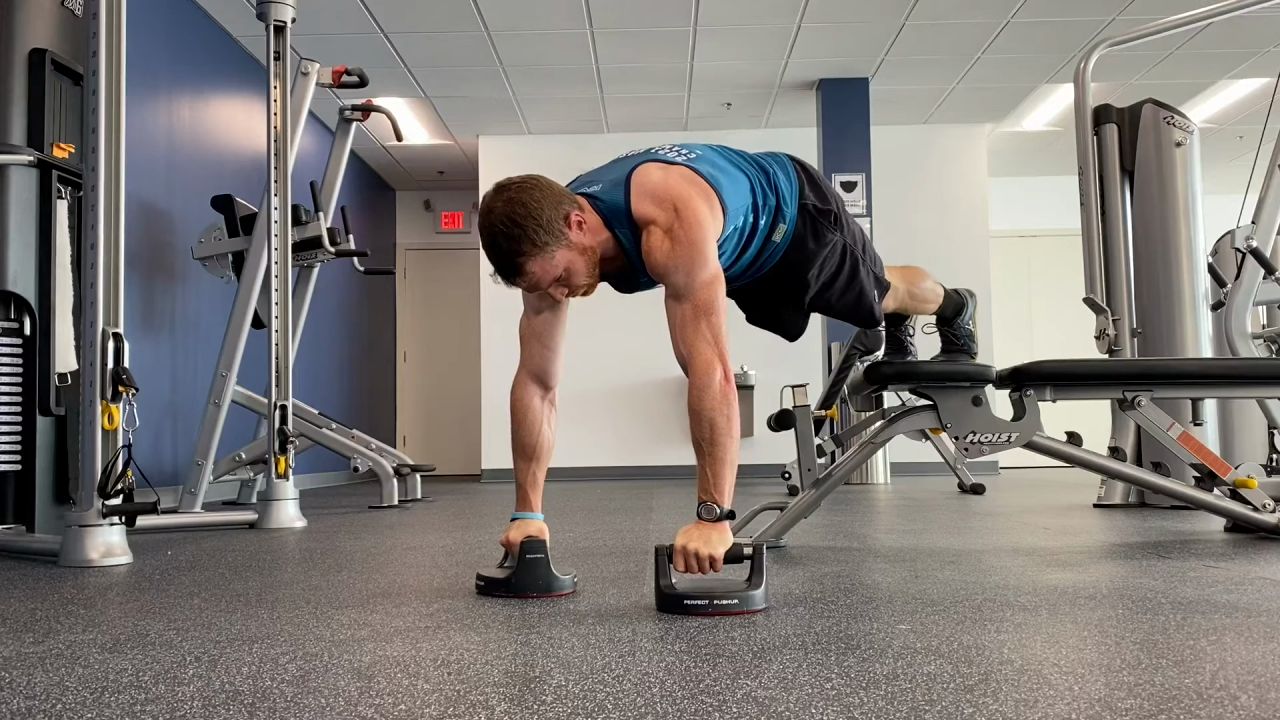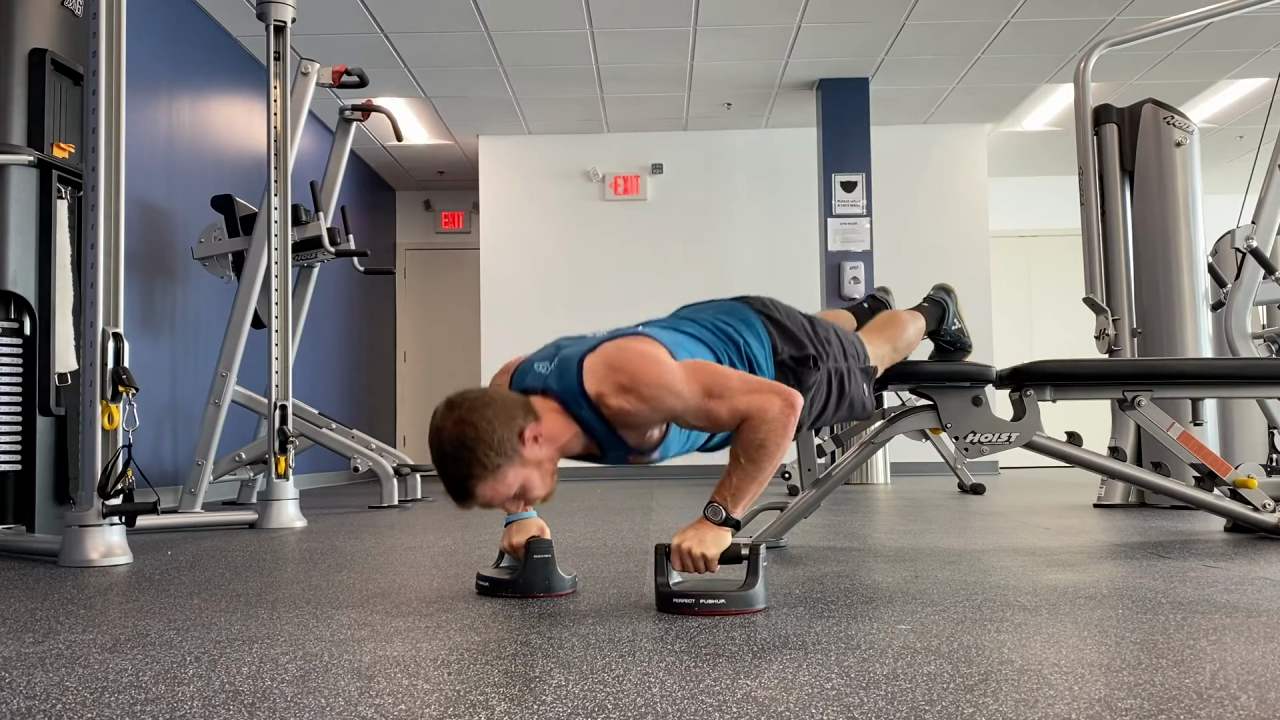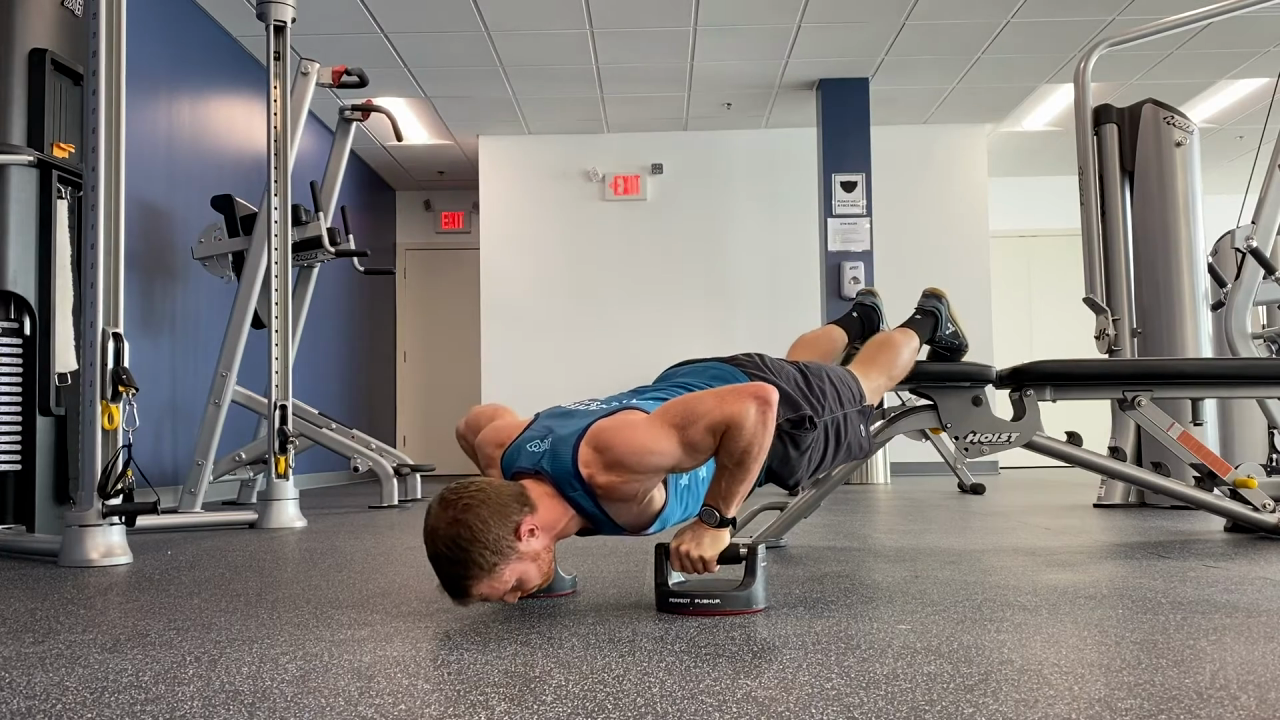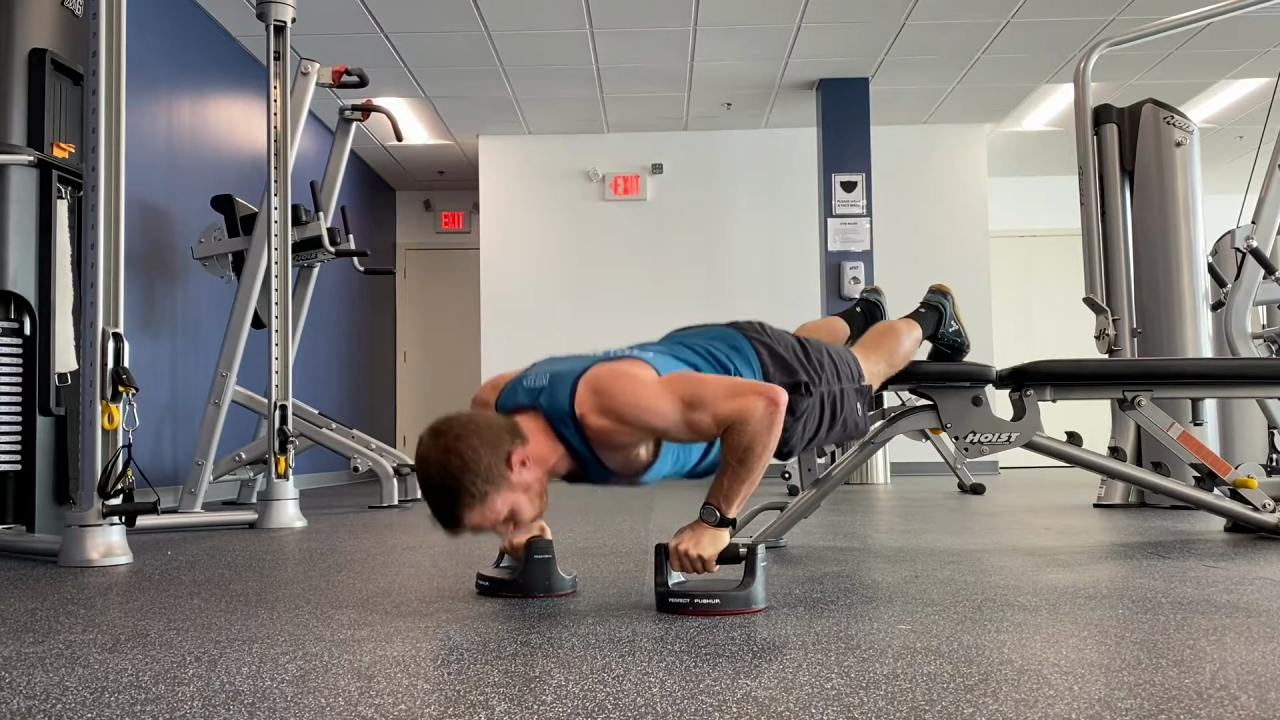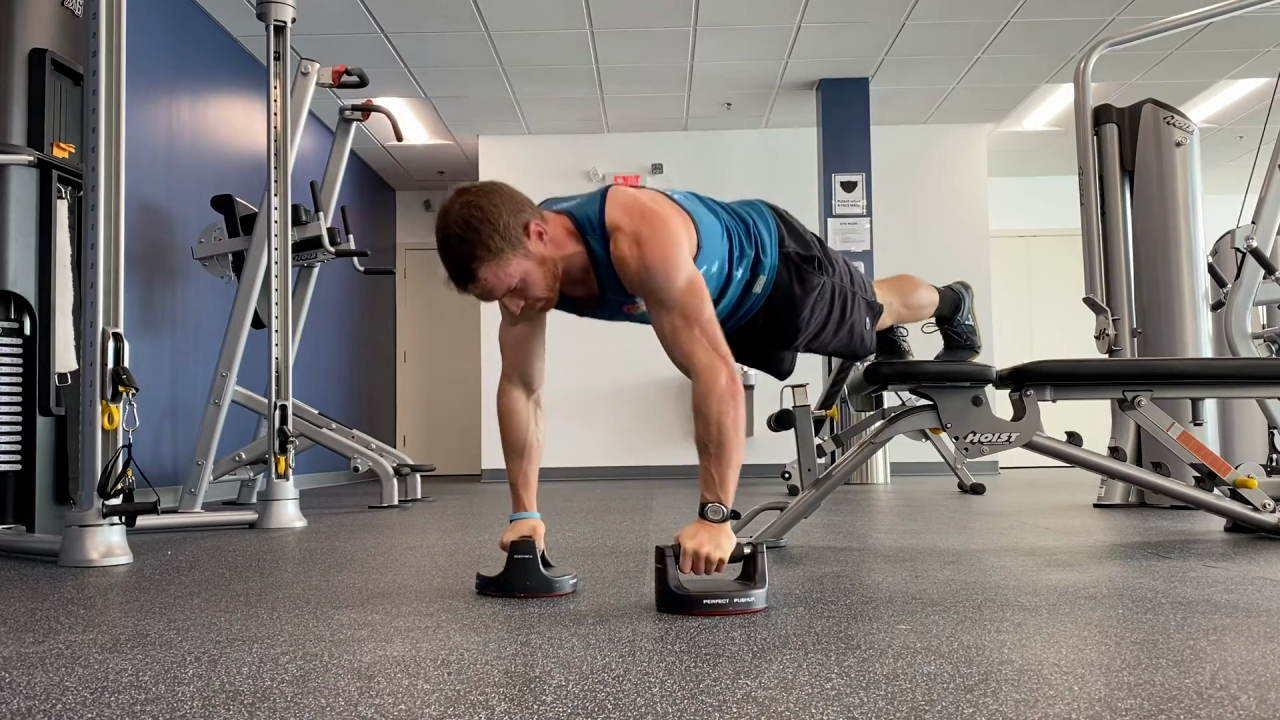
dt=1s
person 1, frame 1
left shoulder: (671, 221)
right shoulder: (549, 241)
left elbow: (711, 373)
right elbow: (536, 382)
left wrist: (713, 515)
right wrist: (527, 512)
left hip: (793, 212)
right hip: (745, 253)
left knee: (881, 292)
left ankle: (955, 309)
right ankle: (898, 333)
person 1, frame 2
left shoulder: (624, 390)
right shoulder: (508, 394)
left elbow: (779, 406)
left wrist: (717, 520)
right wrist: (521, 520)
left hip: (768, 349)
right hip: (708, 339)
left knee: (868, 358)
left ankle: (936, 311)
right ankle: (867, 309)
person 1, frame 3
left shoulder: (611, 463)
right shoulder: (502, 452)
left elbow: (757, 404)
right elbow: (474, 422)
left wrist: (714, 521)
right wrist: (504, 496)
left hip: (773, 409)
right hip: (689, 387)
left knee: (862, 386)
right knee: (804, 365)
left ankle: (928, 319)
right ankle: (858, 317)
person 1, frame 4
left shoulder: (607, 410)
right shoulder: (499, 407)
left elbow: (767, 403)
left wrist: (716, 520)
right wrist: (526, 520)
left hip: (759, 374)
right hip: (691, 362)
left knee: (860, 371)
right knee: (808, 347)
left ankle: (932, 314)
right ankle: (861, 313)
person 1, frame 5
left shoulder: (642, 238)
right shoulder: (522, 259)
left elbow: (715, 375)
right elbow: (519, 387)
left wrist: (715, 515)
right wrist: (525, 511)
left hip: (778, 265)
right hip: (731, 294)
left knee: (874, 311)
left ankle: (952, 305)
right ankle: (887, 340)
